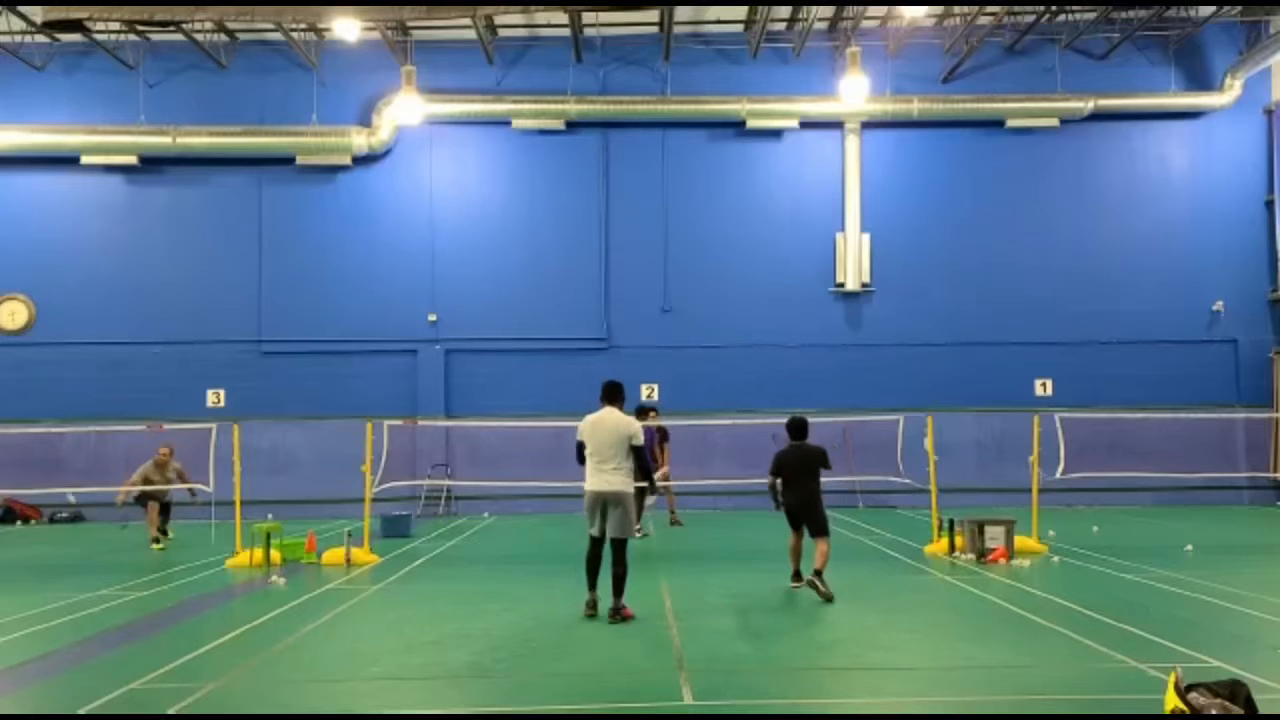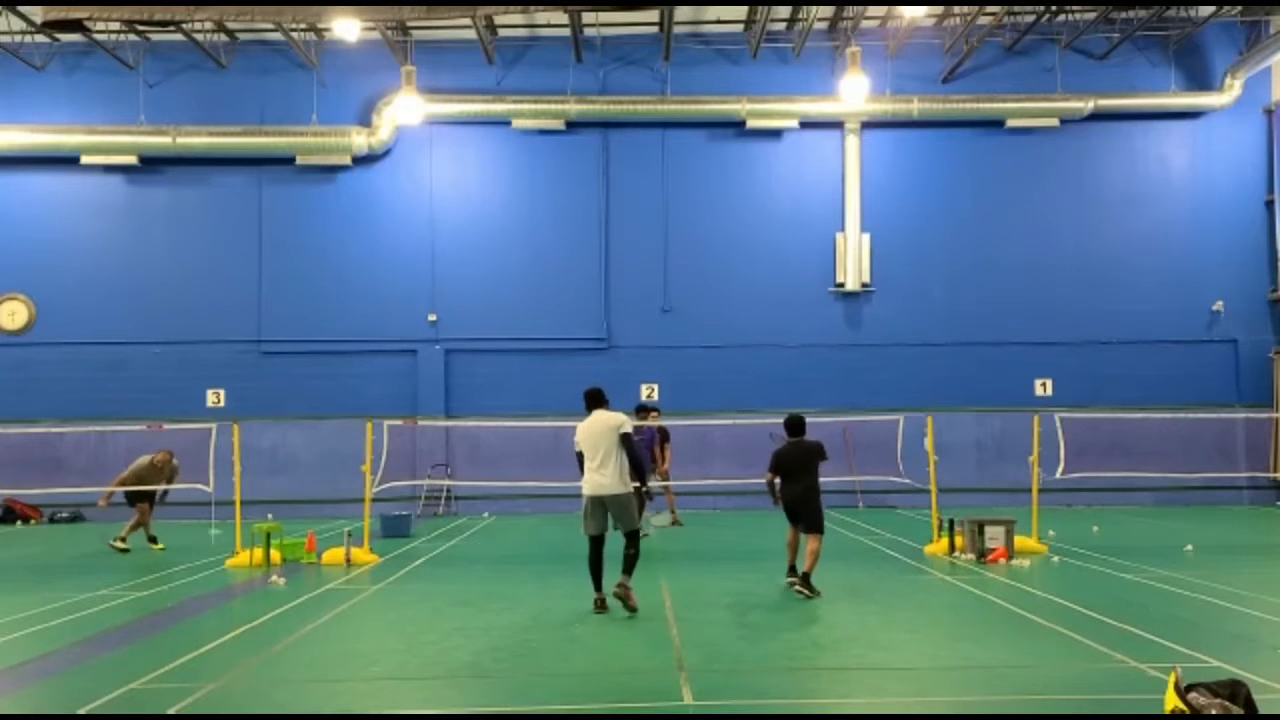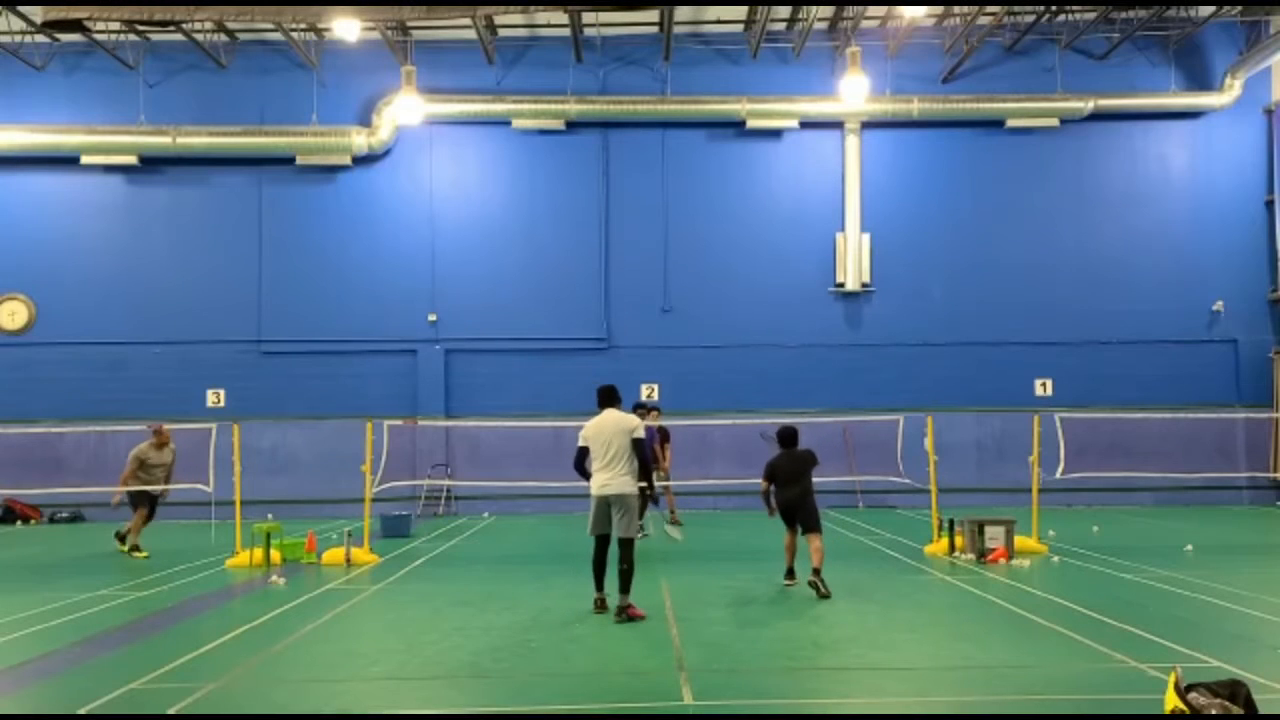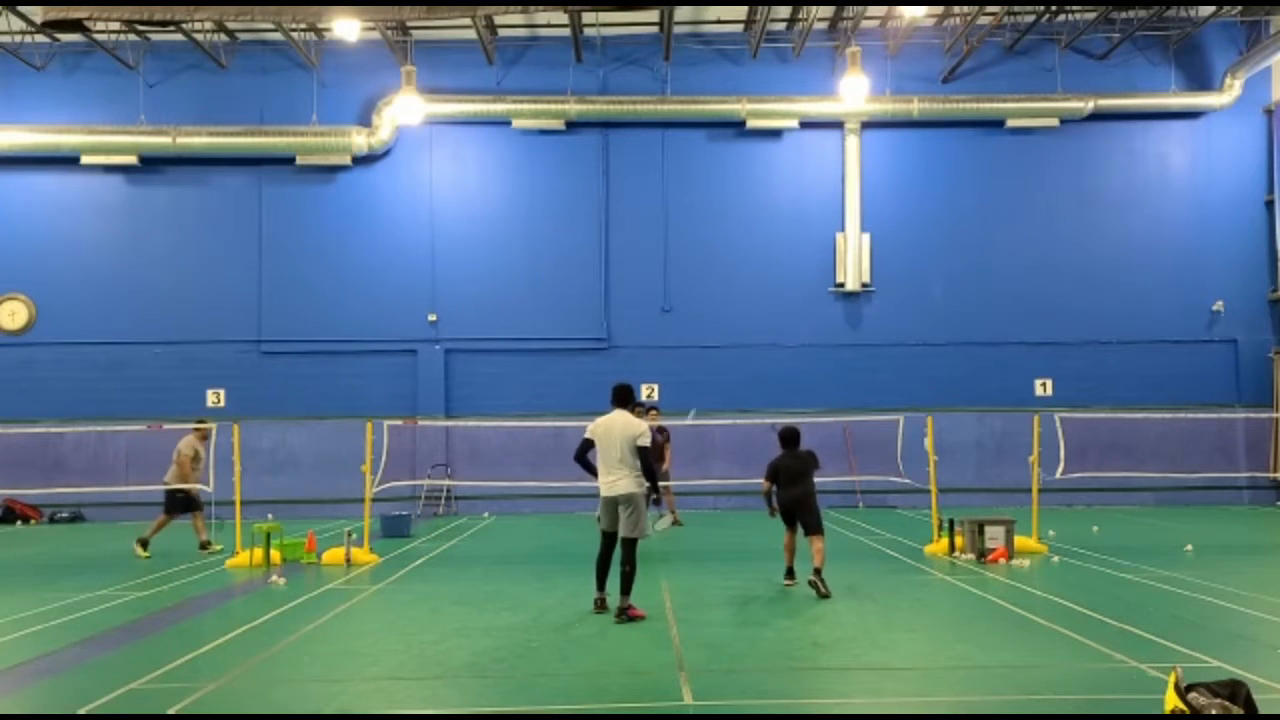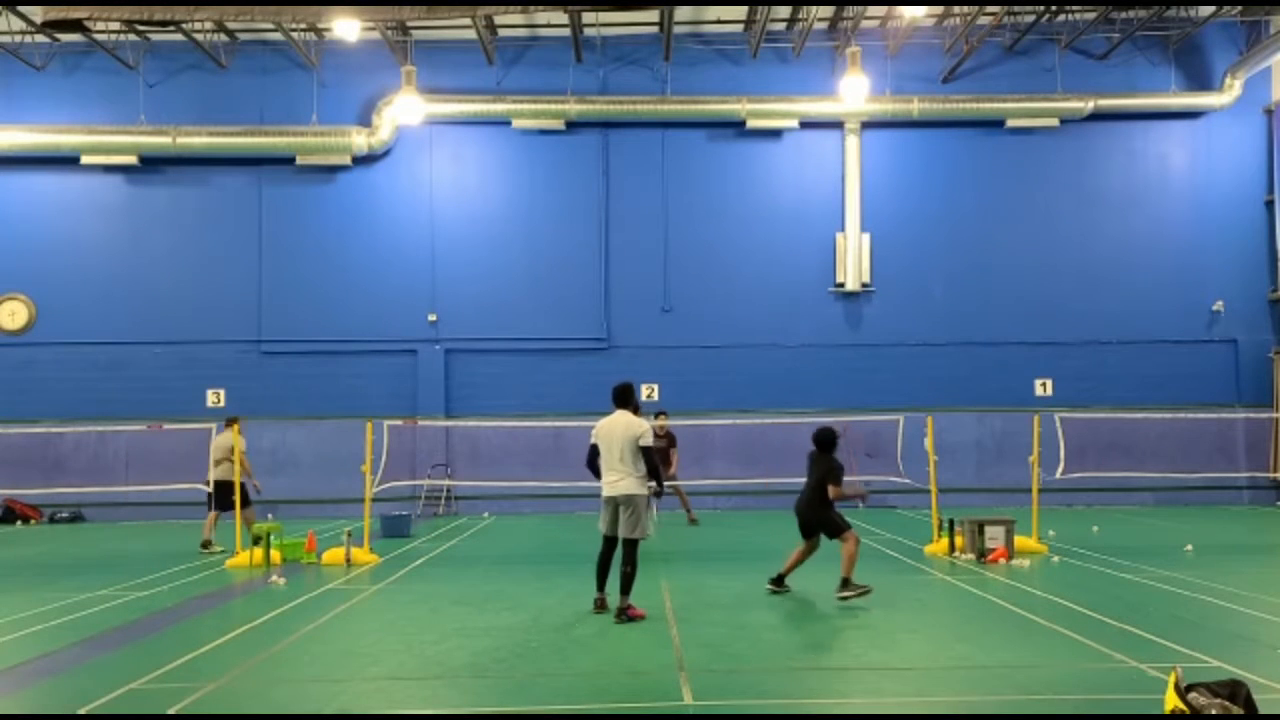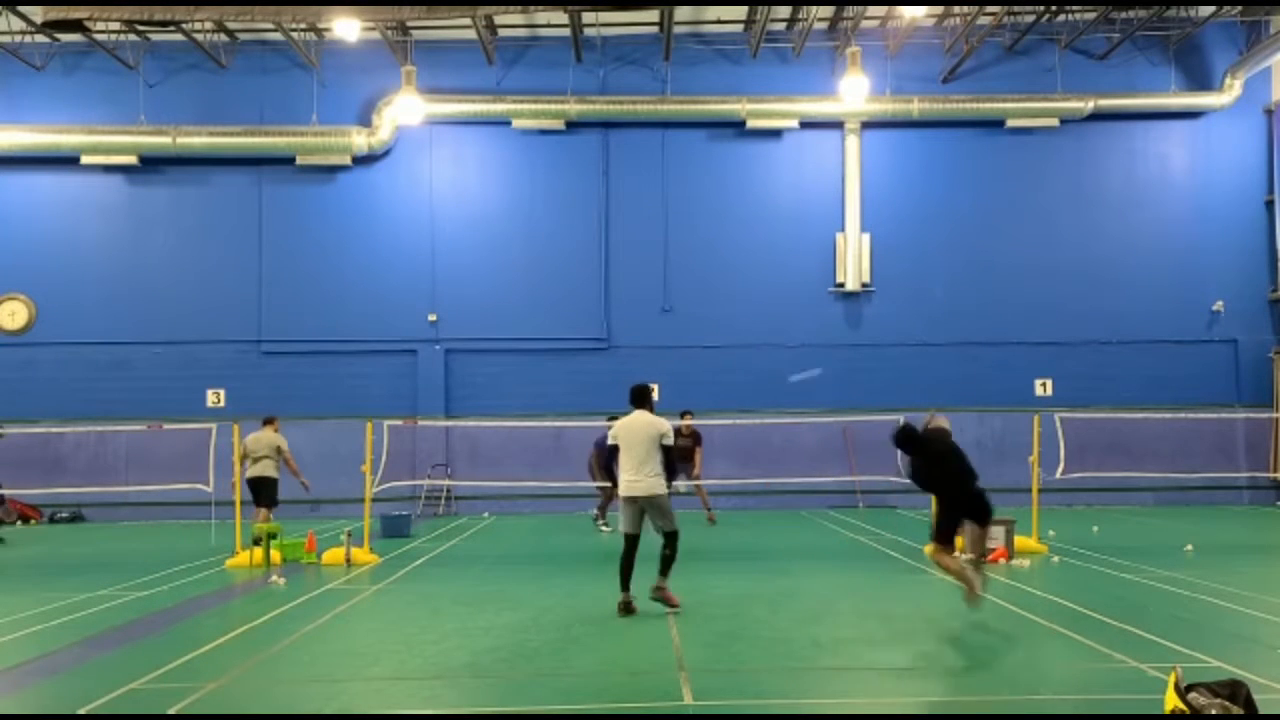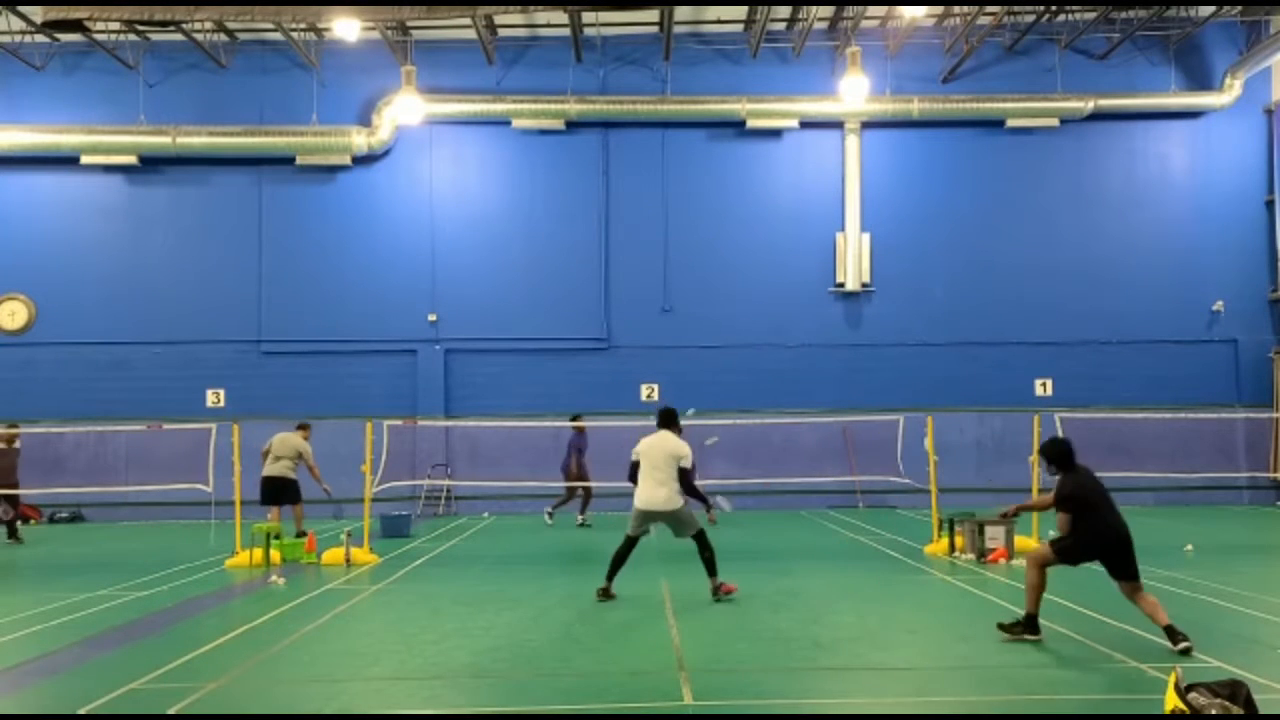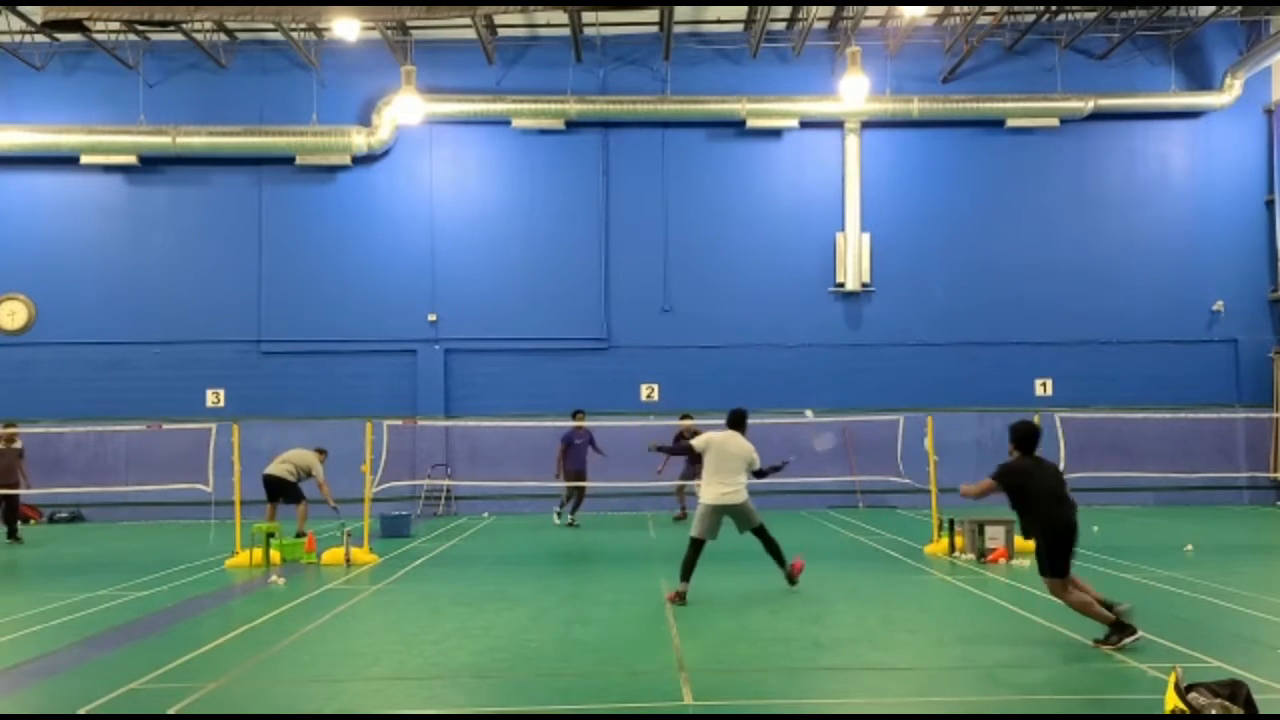
dt=0.5s
person 1, frame 1
left shoulder: (586, 422)
right shoulder: (631, 424)
right elbow: (642, 462)
right wrist: (651, 482)
left hip: (593, 489)
right hip: (621, 490)
left knee: (595, 542)
right knee: (618, 548)
left ankle: (592, 598)
right ankle: (617, 607)
person 1, frame 2
left shoulder: (580, 429)
right shoulder: (619, 419)
right elbow: (632, 453)
right wrist: (643, 482)
left hip: (590, 491)
right hip: (618, 489)
left knee: (595, 544)
right knee: (632, 536)
left ankle: (599, 598)
right ankle: (623, 584)
person 1, frame 3
left shoulder: (589, 427)
right shoulder: (632, 421)
left elbow: (578, 464)
right elbow: (643, 457)
right wrist: (650, 486)
left hip: (598, 490)
right hip: (625, 489)
left knee: (601, 544)
right knee: (626, 547)
left ankle: (599, 598)
right ankle: (623, 605)
person 1, frame 4
left shoulder: (597, 424)
right shoulder: (639, 426)
left elbow: (579, 455)
right elbow: (646, 464)
right wrist: (656, 490)
left hip: (607, 491)
right hip: (632, 491)
left knee: (606, 544)
right knee: (628, 548)
left ankle: (600, 598)
right ankle: (624, 607)
person 1, frame 5
left shoulder: (600, 426)
right shoulder: (641, 426)
left elbow: (591, 462)
right elbow: (650, 462)
right wrist: (659, 484)
left hip: (609, 492)
right hip: (633, 491)
left knee: (608, 545)
right knee: (629, 548)
left ankle: (600, 598)
right ankle: (623, 607)
person 1, frame 6
left shoulder: (618, 426)
right shoulder: (661, 425)
left elbow: (607, 462)
right elbow: (671, 461)
left wrist: (618, 483)
right wrist: (669, 480)
left hip: (627, 491)
right hip: (654, 490)
left knee: (630, 545)
right knee: (671, 536)
left ankle: (625, 599)
right ankle: (660, 585)
person 1, frame 7
left shoulder: (643, 443)
right shoulder: (681, 447)
left elbow: (632, 476)
right elbow: (686, 484)
right wrist: (706, 502)
left hip: (643, 503)
right hip: (671, 504)
left knee: (628, 543)
right knee: (701, 539)
left ankle: (606, 587)
right ankle: (716, 586)
person 1, frame 8
left shoulder: (711, 437)
right shoulder: (749, 448)
left elbow: (682, 450)
right elbow: (759, 474)
left wrist: (661, 448)
right wrist: (776, 468)
left hip: (710, 501)
right hip: (738, 500)
left knee: (695, 547)
right knee: (762, 534)
left ankle: (682, 591)
right ankle: (788, 572)
person 2, frame 1
left shoulder: (780, 456)
right shoulder: (818, 452)
left elbow: (771, 483)
right elbow: (827, 467)
left wrist: (776, 500)
left hip: (790, 503)
right hip: (812, 502)
left knee: (796, 534)
right knee: (822, 542)
left ankle: (796, 575)
right ankle: (817, 575)
person 2, frame 2
left shoulder: (779, 453)
right shoulder: (815, 447)
left elbow: (769, 479)
right elbow: (823, 458)
left wrist: (774, 495)
left hip: (788, 499)
right hip: (809, 498)
left knee: (794, 528)
right knee: (814, 538)
left ankle: (791, 571)
right ankle: (804, 580)
person 2, frame 3
left shoulder: (773, 463)
right shoulder: (807, 455)
left elbow: (764, 488)
left wrist: (769, 506)
left hip: (783, 503)
right hip: (804, 500)
left knee: (791, 531)
right knee: (815, 538)
left ankle: (789, 573)
right ankle: (816, 574)
person 2, frame 4
left shoulder: (775, 463)
right shoulder: (809, 456)
left elbow: (766, 489)
left wrist: (770, 506)
left hip: (785, 503)
right hip: (806, 501)
left knee: (791, 530)
right knee: (817, 540)
left ankle: (789, 573)
right ankle: (816, 573)
person 2, frame 5
left shoulder: (814, 456)
right shoulder: (834, 467)
right elbow: (834, 495)
right wrist: (856, 493)
left hip: (803, 508)
right hip: (819, 510)
left knee: (809, 546)
right knee: (851, 539)
left ankle: (777, 580)
right ankle: (845, 585)
person 2, frame 6
left shoulder: (917, 470)
right shoulder: (938, 438)
left elbow: (931, 489)
right elbow: (942, 422)
right wrist: (935, 419)
left hip: (951, 503)
right hip: (973, 496)
left knee: (940, 554)
right knee: (981, 526)
left ankle: (972, 583)
right ankle: (977, 566)
person 2, frame 7
left shoulder: (1067, 488)
right shoulder: (1081, 472)
left elbow: (1064, 530)
right elbow: (1052, 499)
right wrist: (1020, 507)
left hip: (1091, 538)
right hip: (1119, 535)
left knee: (1035, 559)
right knee: (1137, 592)
left ankle: (1030, 624)
right ankle: (1175, 635)
person 2, frame 8
left shoulder: (1010, 469)
right shoulder: (1049, 467)
left elbow: (977, 491)
right elbow: (1070, 502)
left wrist: (965, 490)
left hip: (1050, 533)
right hip: (1064, 526)
left knee: (1058, 588)
right knee: (1060, 577)
left ankle: (1121, 628)
right ankle: (1111, 607)
